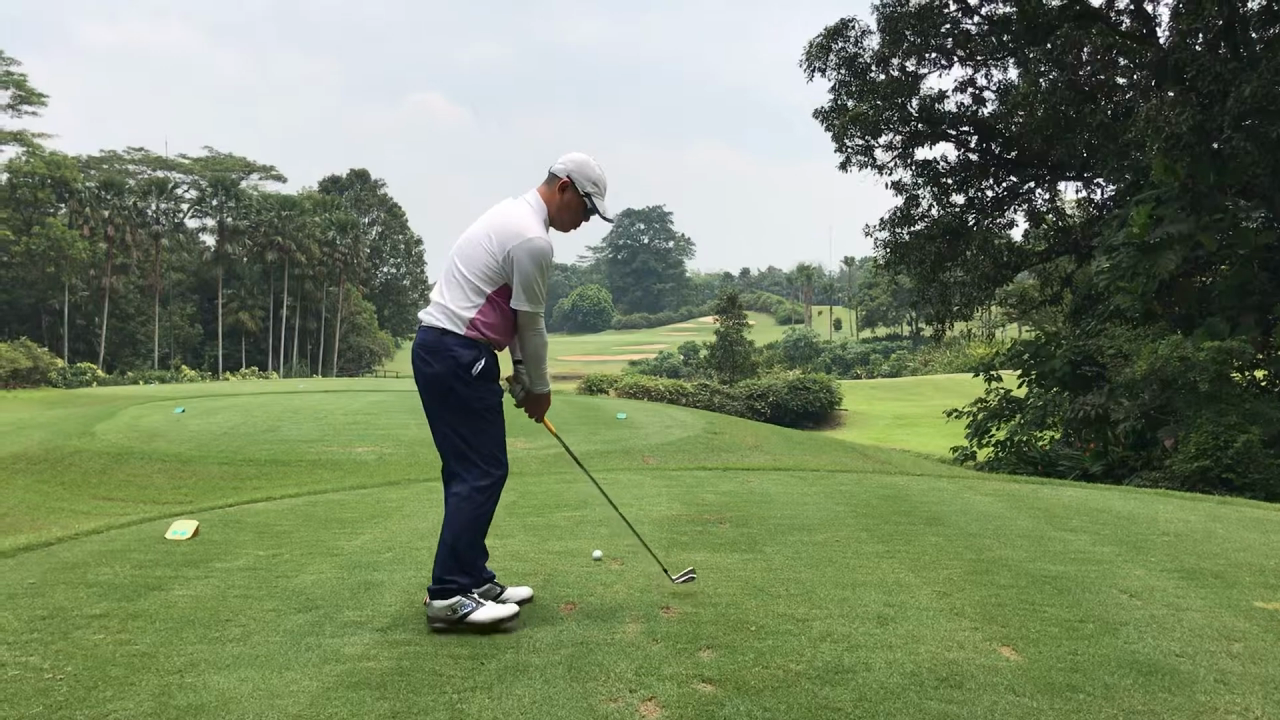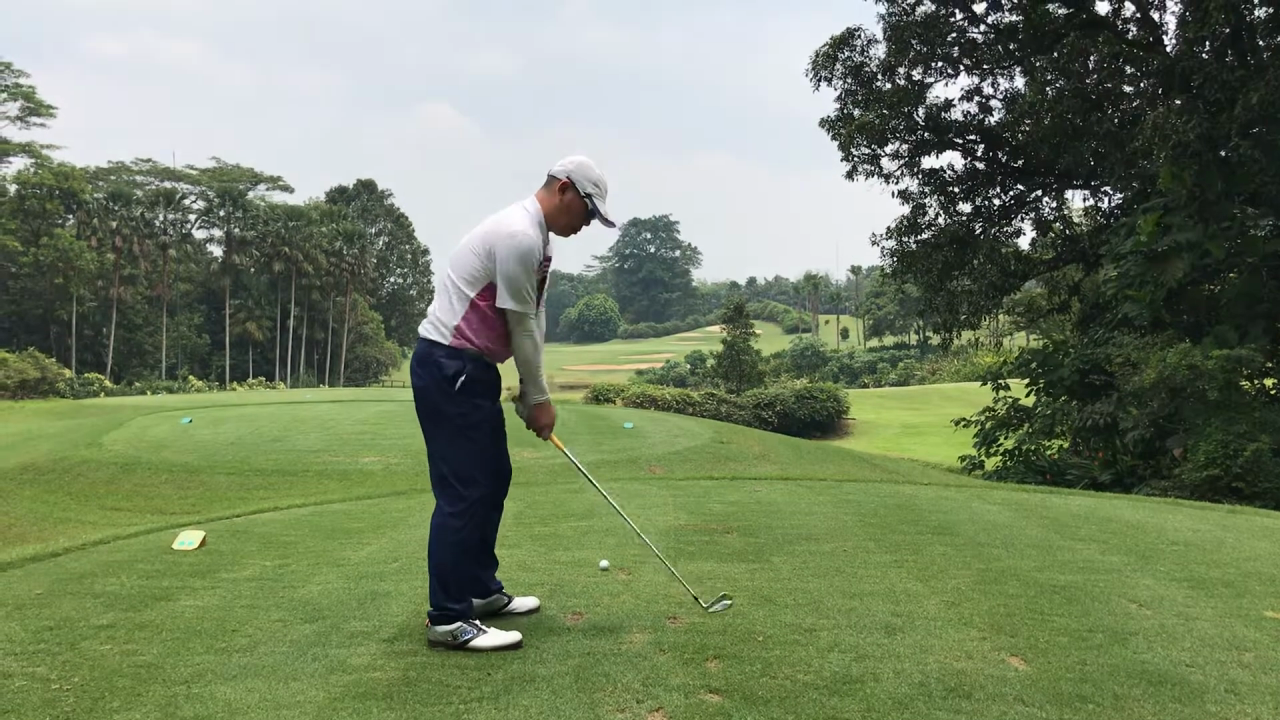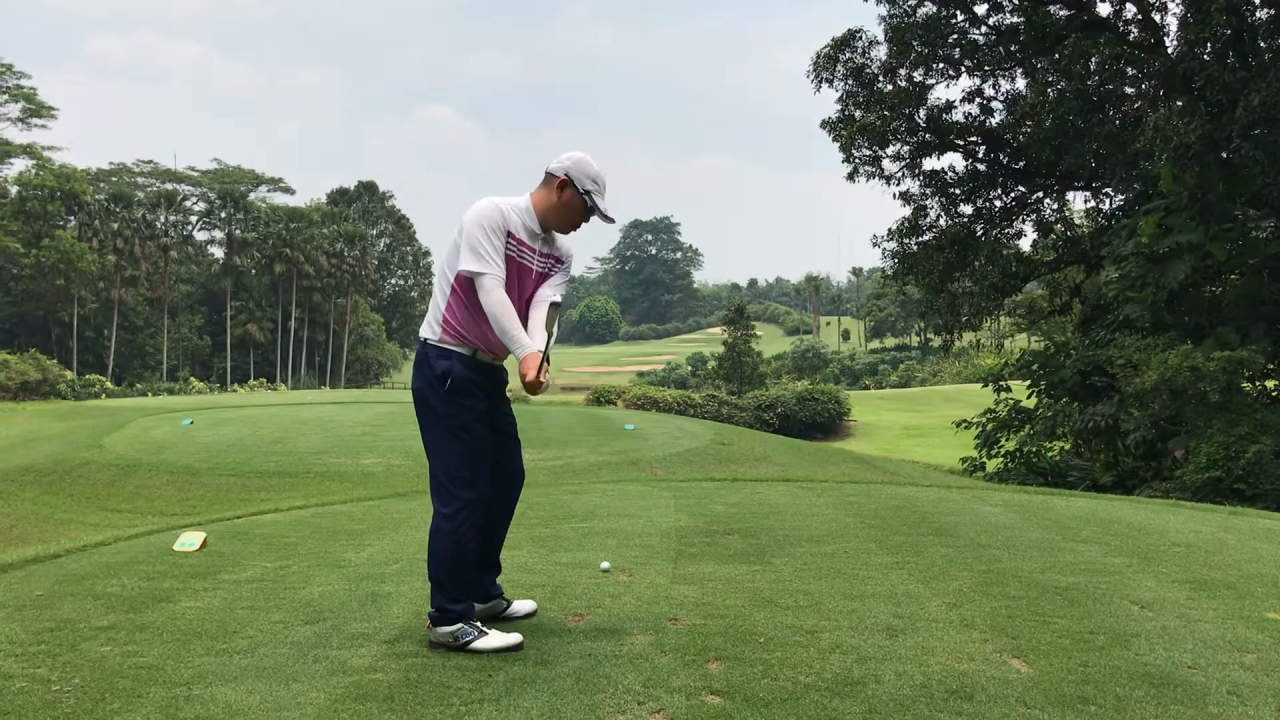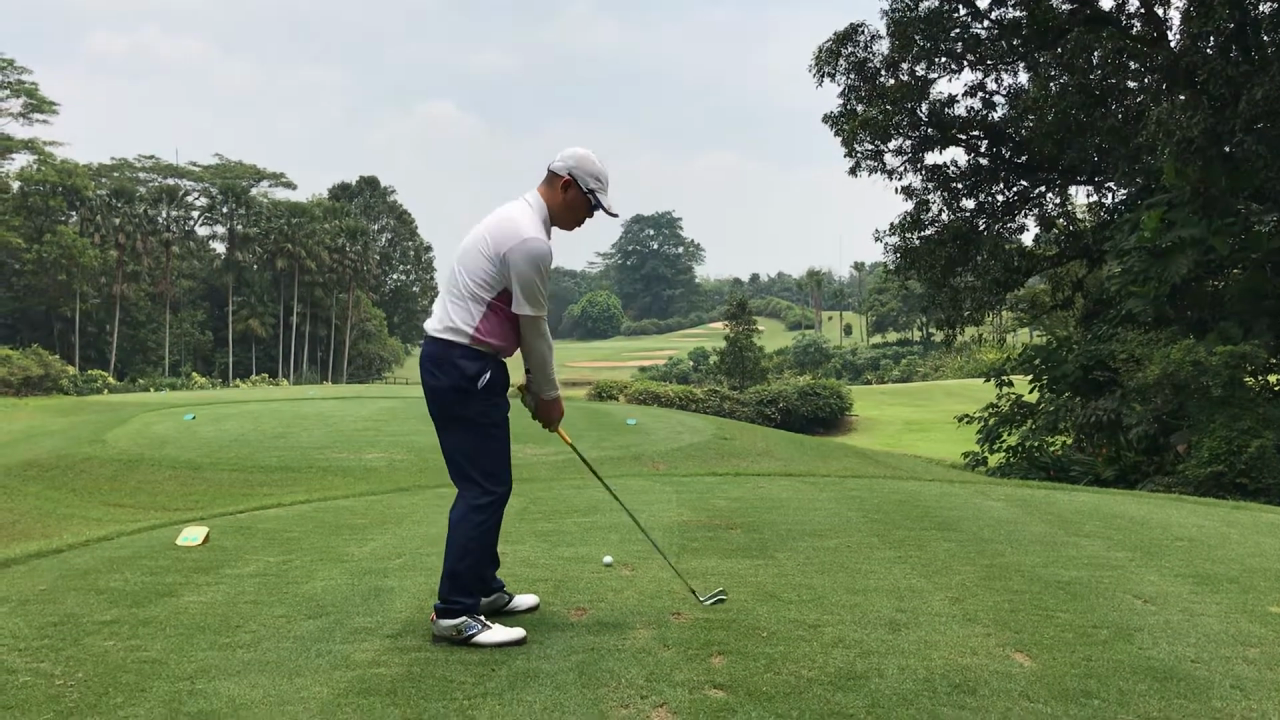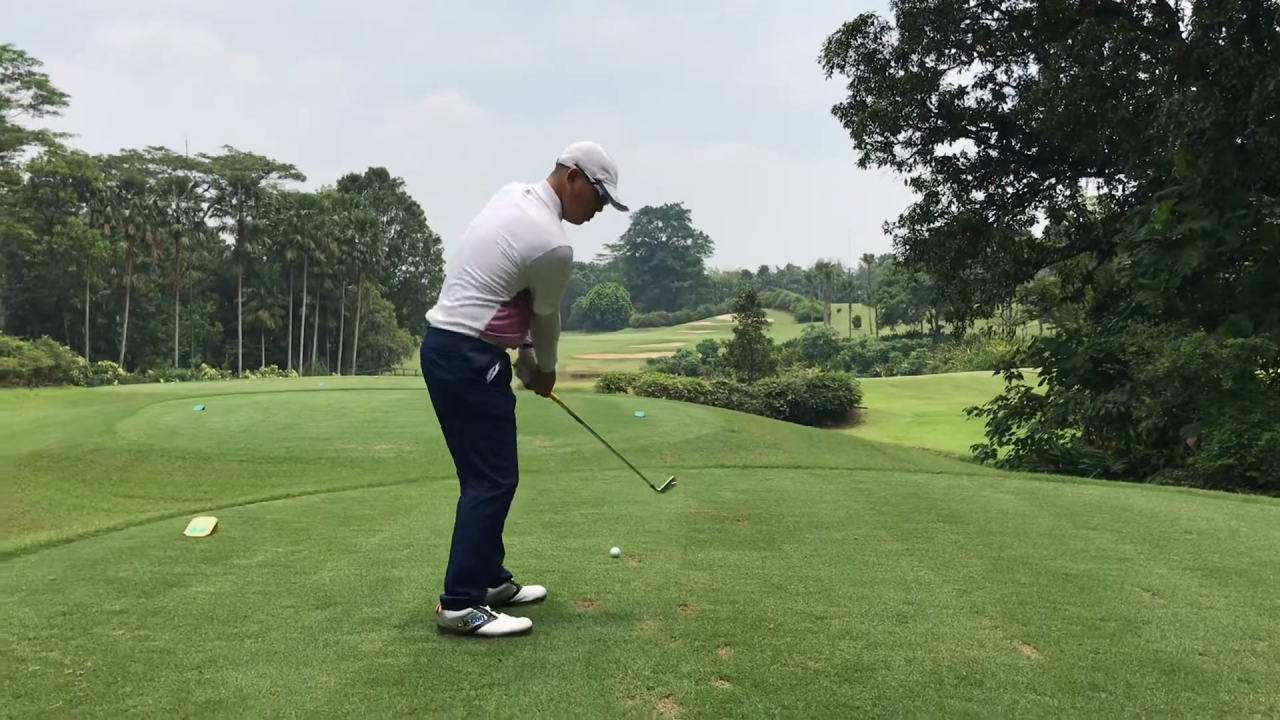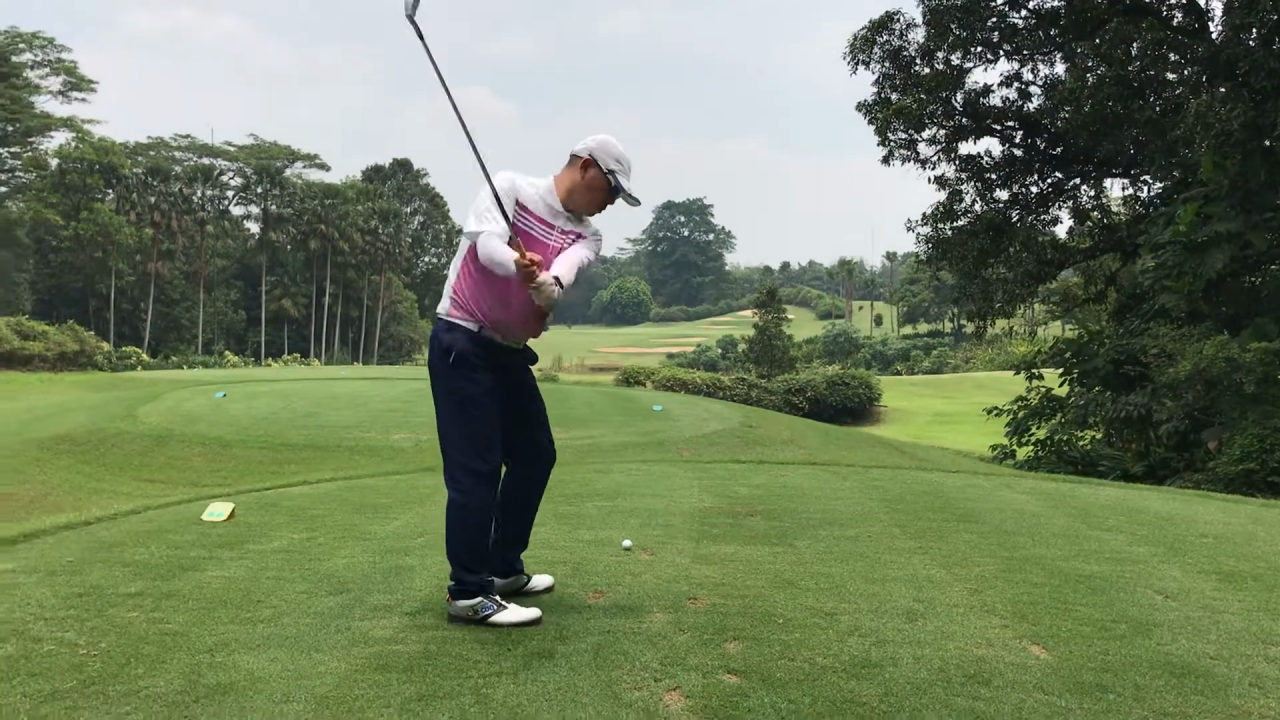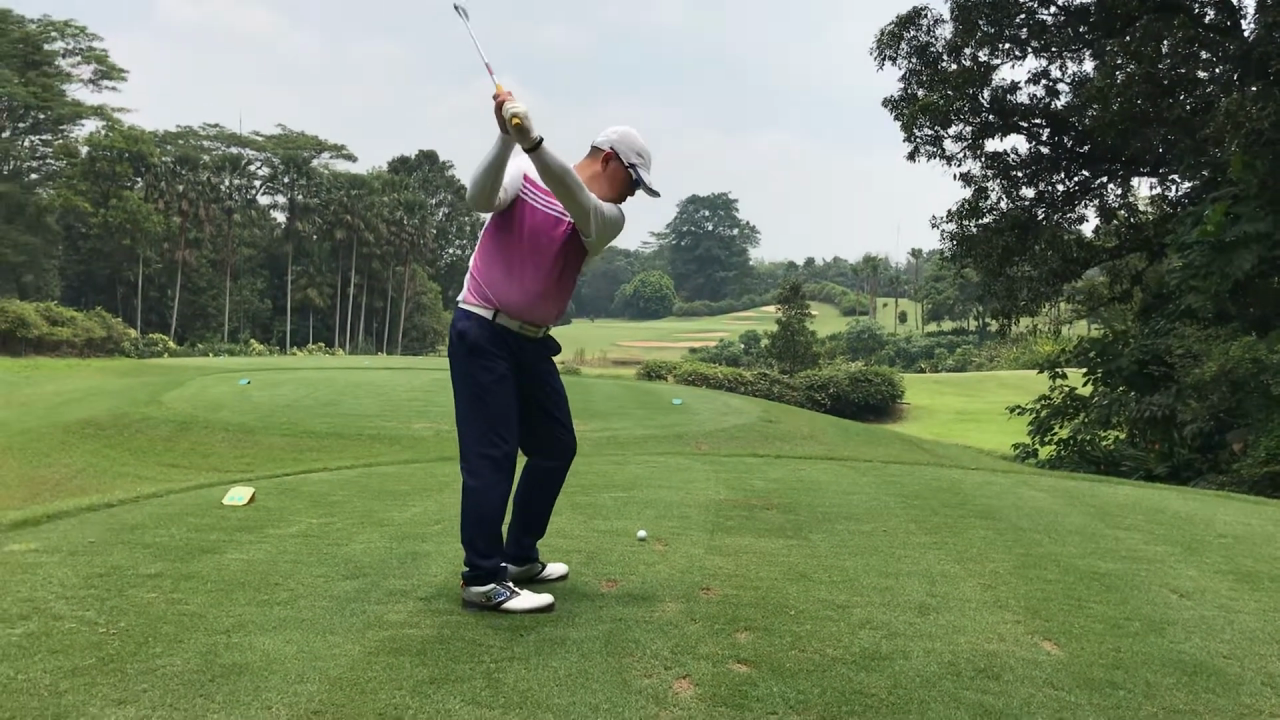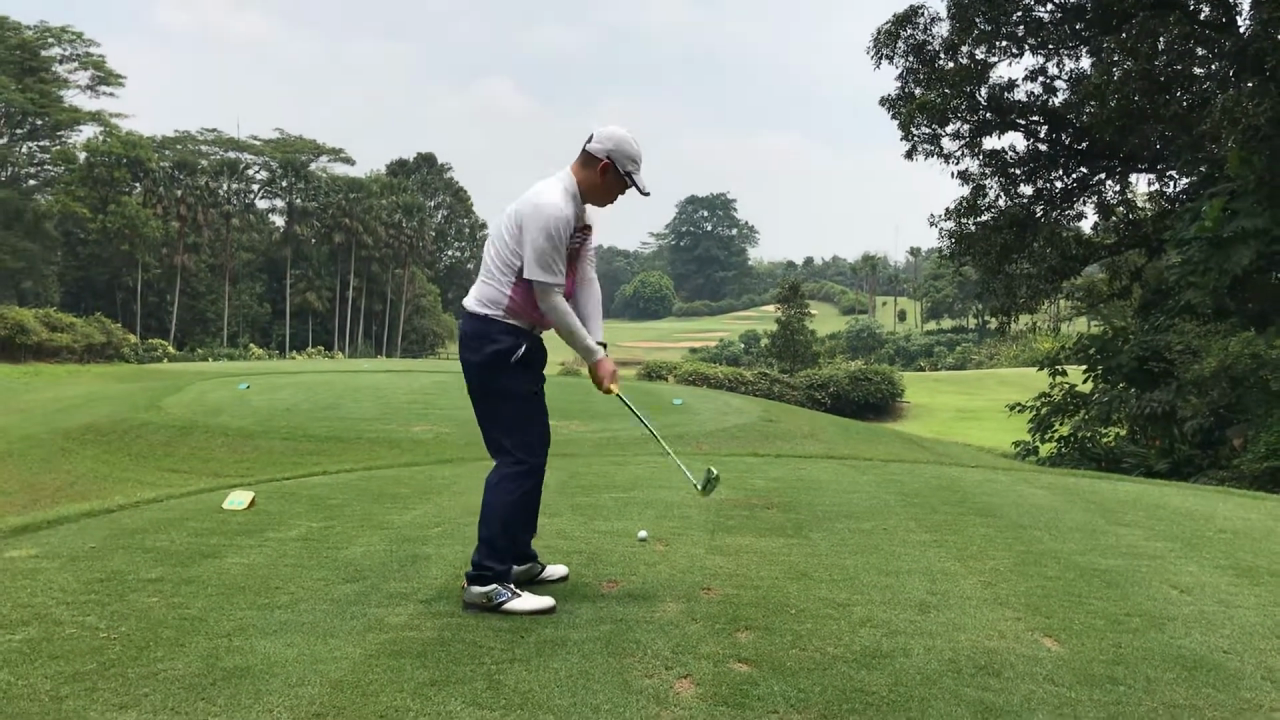
dt=0.4s
person 1, frame 1
left shoulder: (513, 213)
right shoulder: (532, 239)
right elbow: (531, 323)
left wrist: (522, 369)
right wrist: (540, 387)
left hip: (441, 348)
right hip: (458, 355)
left knee: (469, 471)
right knee: (482, 472)
left ankle: (472, 578)
right ankle: (449, 592)
person 1, frame 2
left shoulder: (534, 238)
right shoulder: (519, 236)
left elbow: (532, 321)
right elbow: (520, 326)
left wrist: (532, 391)
right wrist: (538, 397)
left hip: (466, 367)
right hip: (449, 367)
left knee: (493, 478)
right knee: (463, 489)
left ankle: (479, 588)
right ankle: (448, 618)
person 1, frame 3
left shoulder: (560, 254)
right shoulder: (491, 214)
left elbow: (542, 309)
right elbow: (490, 292)
left wrist: (537, 356)
right wrist: (523, 352)
left hip: (487, 371)
right hip: (446, 367)
left knee: (504, 480)
right knee: (461, 493)
left ankle: (480, 594)
right ankle: (449, 619)
person 1, frame 4
left shoulder: (521, 219)
right shoulder: (529, 240)
left elbow: (530, 322)
right elbow: (534, 327)
left wrist: (535, 383)
right wrist: (548, 393)
left hip: (463, 361)
right hip: (462, 365)
left knee: (490, 480)
right knee: (484, 486)
left ankle: (481, 587)
right ankle: (454, 612)
person 1, frame 5
left shoulder: (512, 195)
right shoulder: (552, 246)
right elbow: (545, 318)
left wrist: (525, 351)
right wrist: (544, 368)
left hip: (444, 345)
right hip: (469, 358)
left knee: (484, 471)
right knee: (493, 479)
left ankle: (488, 578)
right ankle: (459, 604)
person 1, frame 6
left shoulder: (586, 236)
right shoulder: (511, 187)
left elbow: (567, 273)
right elbow: (485, 244)
left wrist: (547, 279)
right wrist: (516, 266)
left hip: (510, 353)
right hip: (462, 344)
left knee: (534, 457)
right knee: (475, 468)
left ankle: (502, 570)
right ankle: (468, 593)
person 1, frame 7
left shoulder: (607, 218)
right shoulder: (522, 174)
left elbow: (574, 201)
right elbow: (478, 199)
left wrist: (533, 141)
right wrist: (507, 138)
left hip: (532, 343)
right hip: (482, 333)
left knee: (555, 448)
right knee: (491, 456)
left ankle: (518, 557)
right ankle: (483, 578)
person 1, frame 8
left shoulder: (581, 217)
right shoulder: (546, 208)
left elbow: (585, 280)
right elbow: (549, 298)
left wrist: (600, 347)
right wrist: (592, 356)
left hip: (512, 340)
right hip: (497, 338)
left knee: (530, 447)
right knee: (519, 455)
left ankle: (515, 557)
right ankle: (486, 580)
